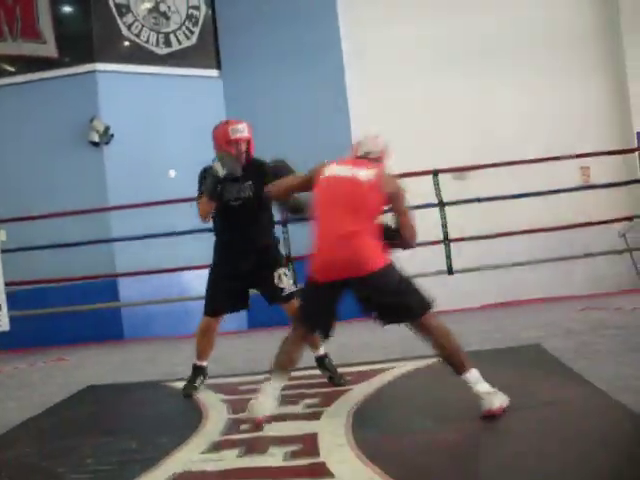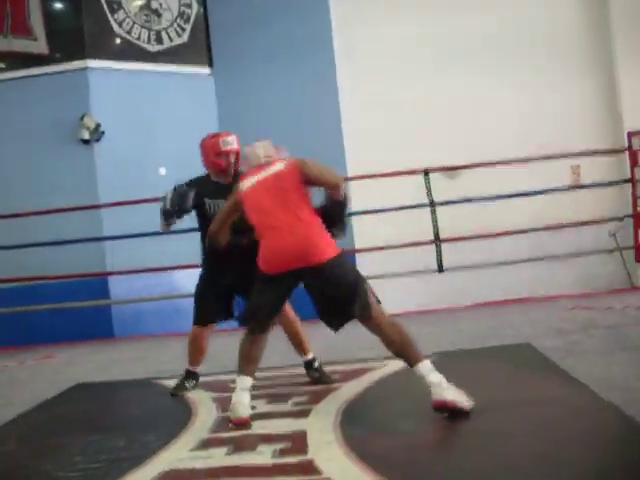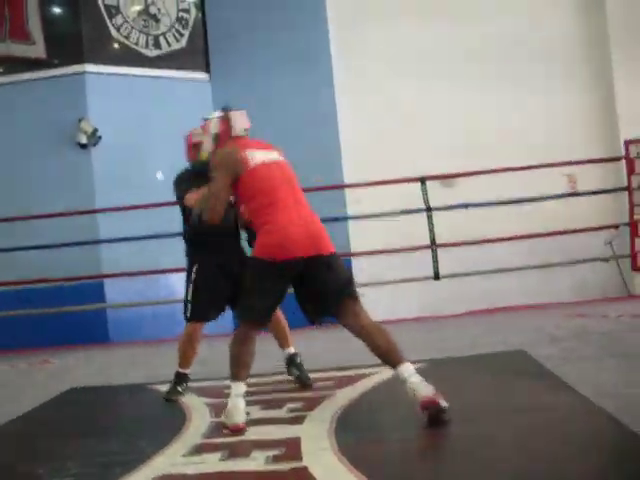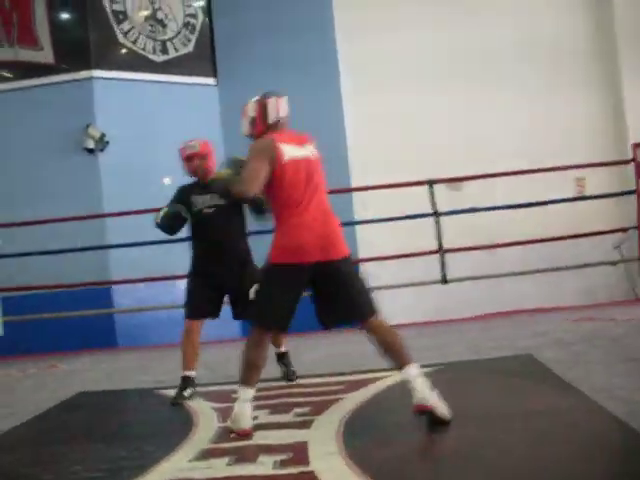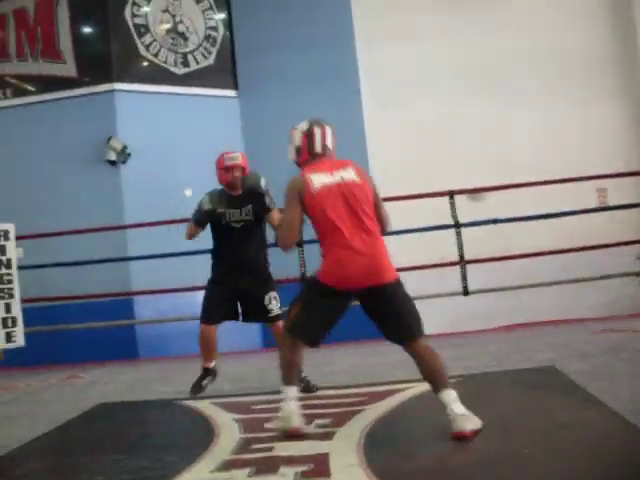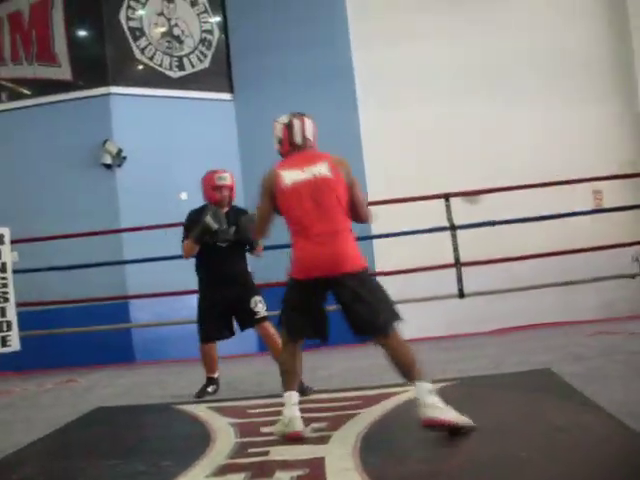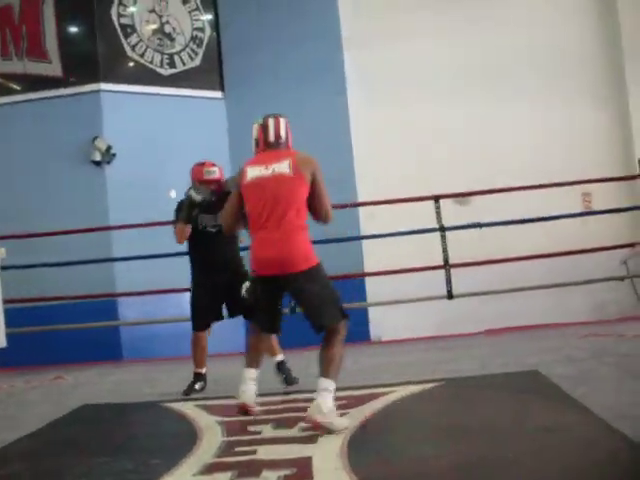
dt=0.2s
person 1, frame 1
left shoulder: (324, 171)
right shoulder: (387, 180)
left elbow: (273, 192)
right elbow: (408, 239)
left hip: (325, 264)
right hip: (367, 259)
left knee: (303, 331)
right knee: (427, 322)
left ankle: (265, 400)
right ankle: (484, 392)
person 1, frame 2
left shoulder: (240, 185)
right shoulder: (293, 166)
left elbow: (216, 234)
right elbow: (336, 183)
right wrist: (335, 208)
left hip: (274, 259)
right hip: (315, 249)
left knee: (256, 328)
right knee: (375, 317)
left ankle: (241, 402)
right ankle: (438, 386)
person 1, frame 3
left shoulder: (225, 156)
right shoulder: (270, 150)
left elbow: (213, 217)
left wrist: (207, 199)
left hip: (276, 247)
right hip: (315, 238)
left knee: (247, 326)
right knee: (356, 317)
left ankle: (236, 407)
right ankle: (415, 384)
person 1, frame 4
left shoulder: (263, 147)
right shoulder: (309, 144)
left elbow: (248, 190)
left wrist: (232, 182)
left hip: (291, 249)
right hip: (331, 244)
left knee: (261, 331)
right knee: (370, 319)
left ankle: (242, 411)
right ankle: (421, 389)
person 1, frame 5
left shoulder: (298, 183)
right shoulder: (357, 171)
left elbow: (287, 242)
right elbow: (383, 226)
left wrist: (281, 221)
left hip: (337, 273)
right hip: (378, 270)
left knee: (292, 334)
right knee: (415, 342)
left ankle: (290, 411)
right ankle: (458, 414)
person 1, frame 6
left shoulder: (273, 177)
right shoulder: (336, 165)
left elbow: (257, 234)
right elbow: (364, 216)
left hip: (305, 269)
right hip: (346, 262)
left knee: (291, 340)
right knee: (387, 335)
left ankle: (290, 416)
right ankle: (432, 405)
person 1, frame 7
left shoulder: (245, 172)
right shoulder: (305, 163)
left elbow: (226, 225)
right elbow: (324, 215)
left hip: (263, 261)
right hip: (298, 258)
left knee: (261, 327)
right knee: (336, 328)
left ankle: (247, 391)
right ankle: (322, 405)
person 2, frame 1
left shoulder: (260, 168)
right shoulder: (209, 174)
right elbow: (204, 214)
right wrist: (217, 181)
left hip: (264, 252)
right hip: (228, 258)
left knee: (293, 305)
right knee: (210, 319)
left ankle: (324, 361)
right ankle: (199, 371)
person 2, frame 2
right shoulder: (196, 186)
right elbow: (167, 224)
right wrist: (170, 211)
left hip: (251, 261)
right hip: (217, 266)
left knee: (282, 309)
right knee: (201, 328)
left ankle: (312, 364)
right ankle: (191, 373)
person 2, frame 3
right shoulder: (186, 178)
right elbow: (193, 201)
left hip: (235, 256)
right hip: (203, 262)
right knee: (195, 324)
left ankle: (293, 361)
right ankle: (181, 377)
person 2, frame 4
right shoulder: (186, 192)
left elbow: (261, 207)
right elbow: (168, 222)
right wrist: (166, 218)
left hip: (239, 264)
right hip: (204, 268)
right knee: (192, 324)
left ankle: (282, 356)
right ankle: (188, 382)
person 2, frame 5
left shoulder: (256, 194)
right shoulder: (212, 199)
left elbow: (278, 223)
right elbow: (190, 234)
left wrist: (264, 196)
right wrist: (204, 214)
left hip: (257, 273)
right hip: (224, 275)
left knee: (277, 324)
right knee: (207, 328)
left ankle: (297, 374)
right ankle: (208, 371)
person 2, frame 6
left shoulder: (241, 214)
right shoulder: (197, 217)
left elbow: (257, 251)
right elbow: (187, 252)
left wrist: (252, 242)
right wrist: (203, 231)
left hip: (242, 283)
right hip: (211, 289)
left knee: (266, 328)
right knee: (208, 341)
right ankle: (212, 380)
person 2, frame 7
left shoulder: (228, 199)
right shoulder: (186, 205)
right elbow: (181, 238)
right wrist: (190, 208)
left hip: (234, 271)
right hip: (204, 277)
right knee: (199, 331)
left ankle: (282, 365)
right ankle: (199, 377)
